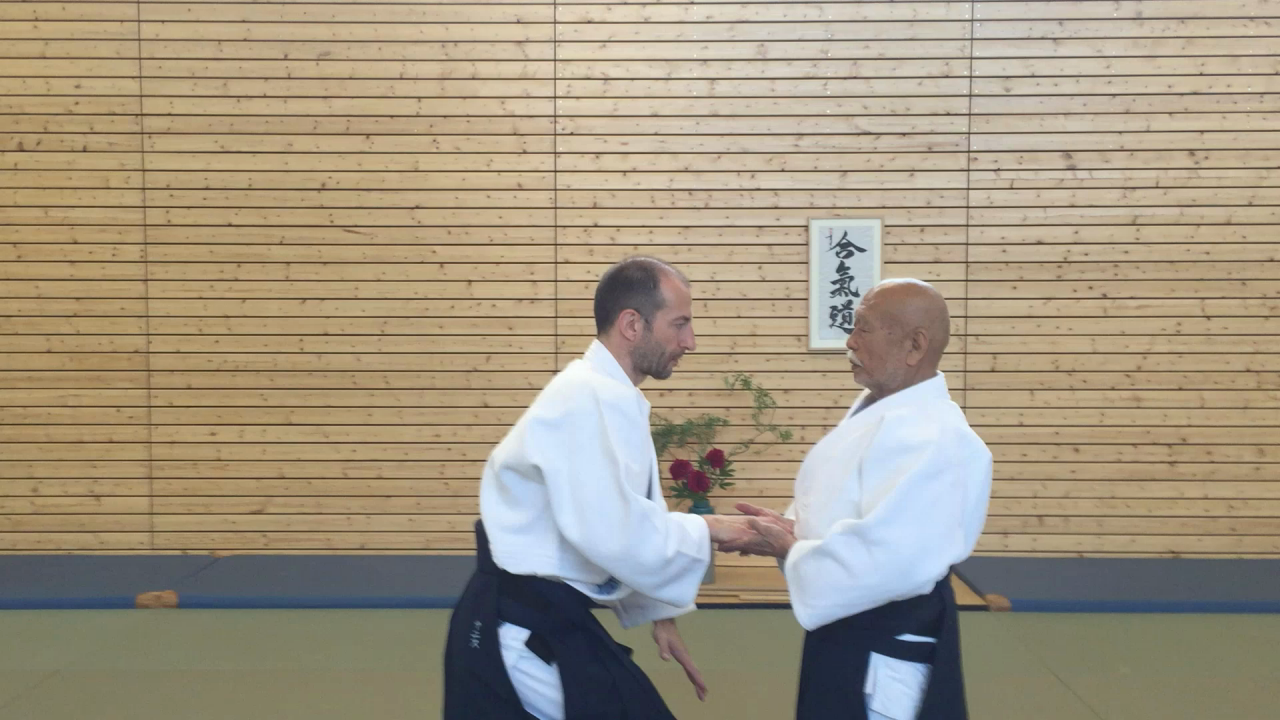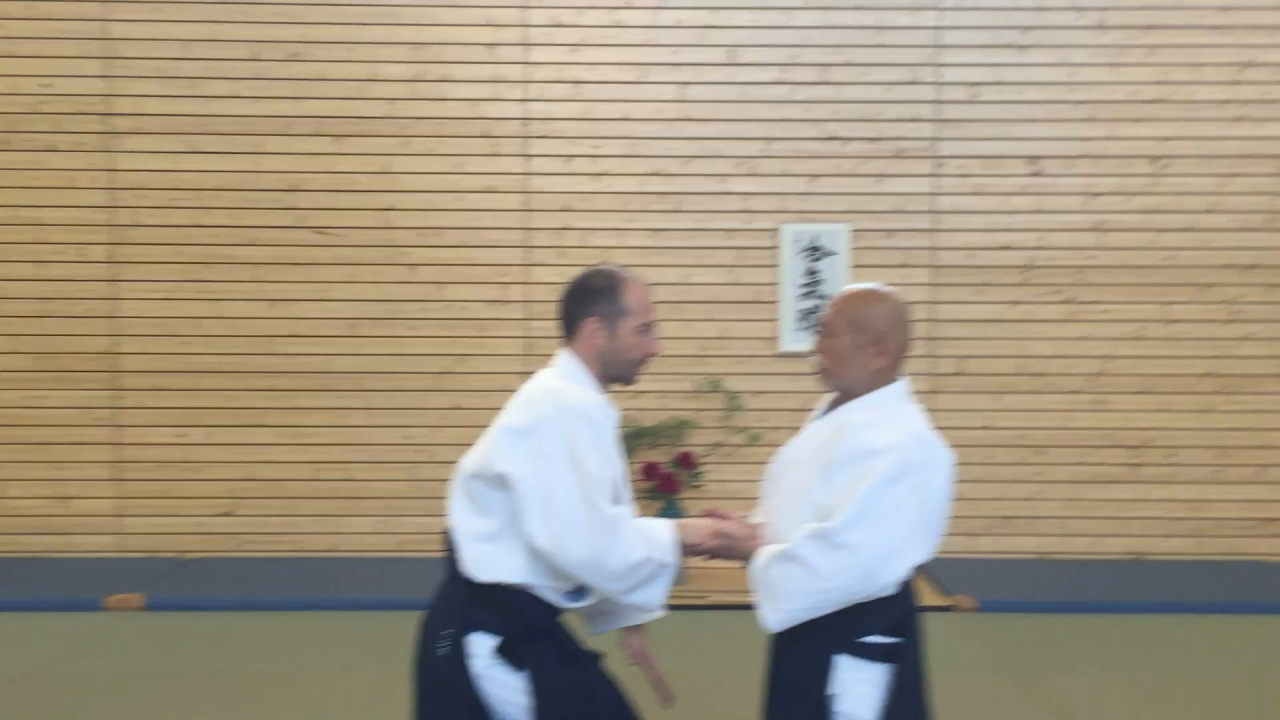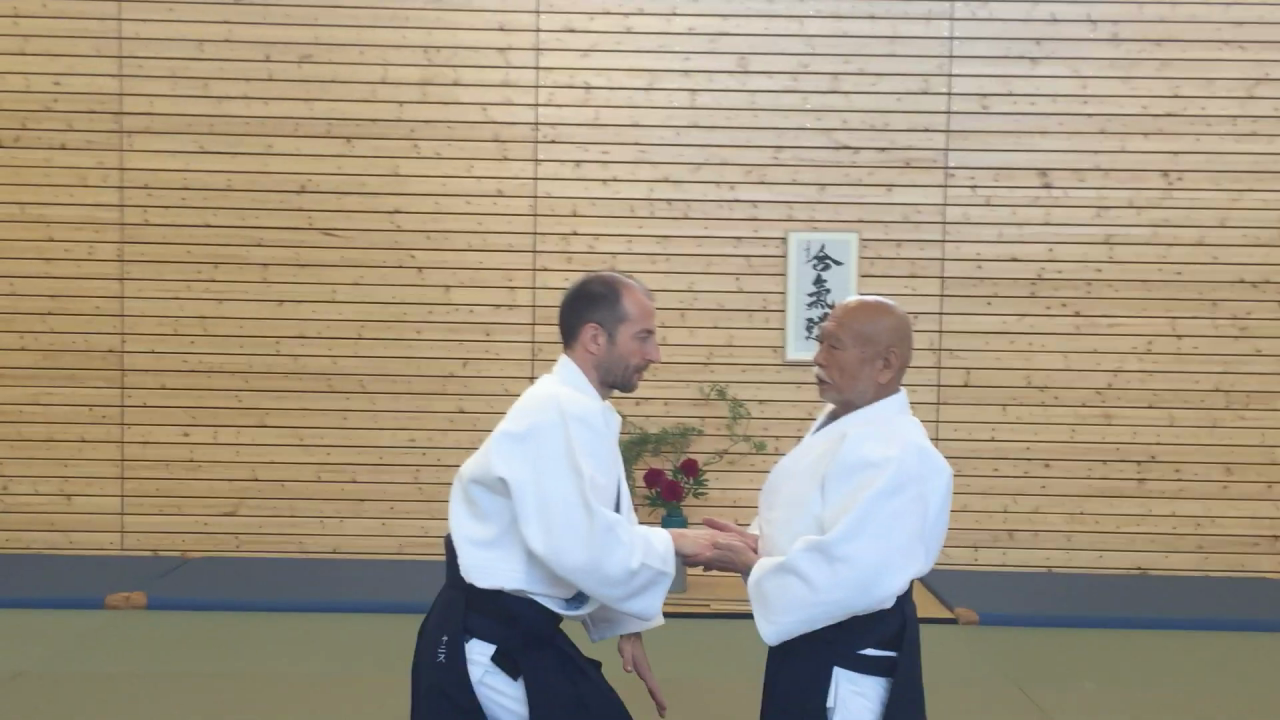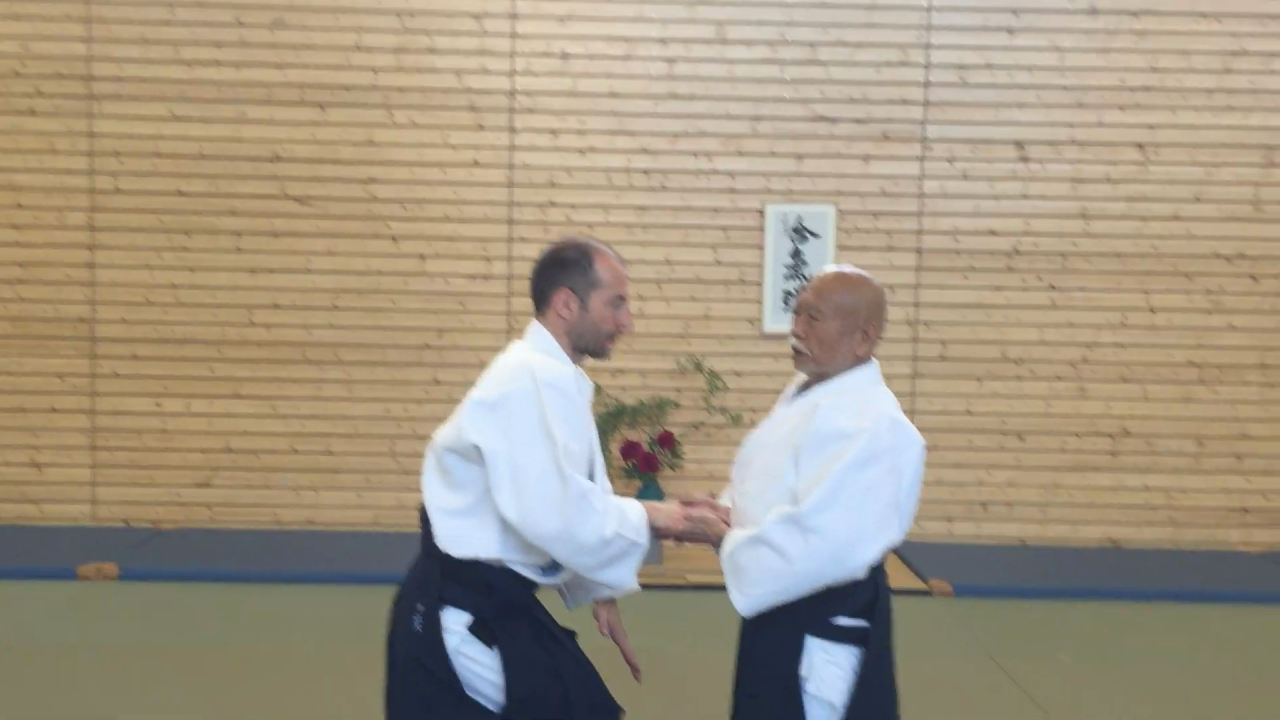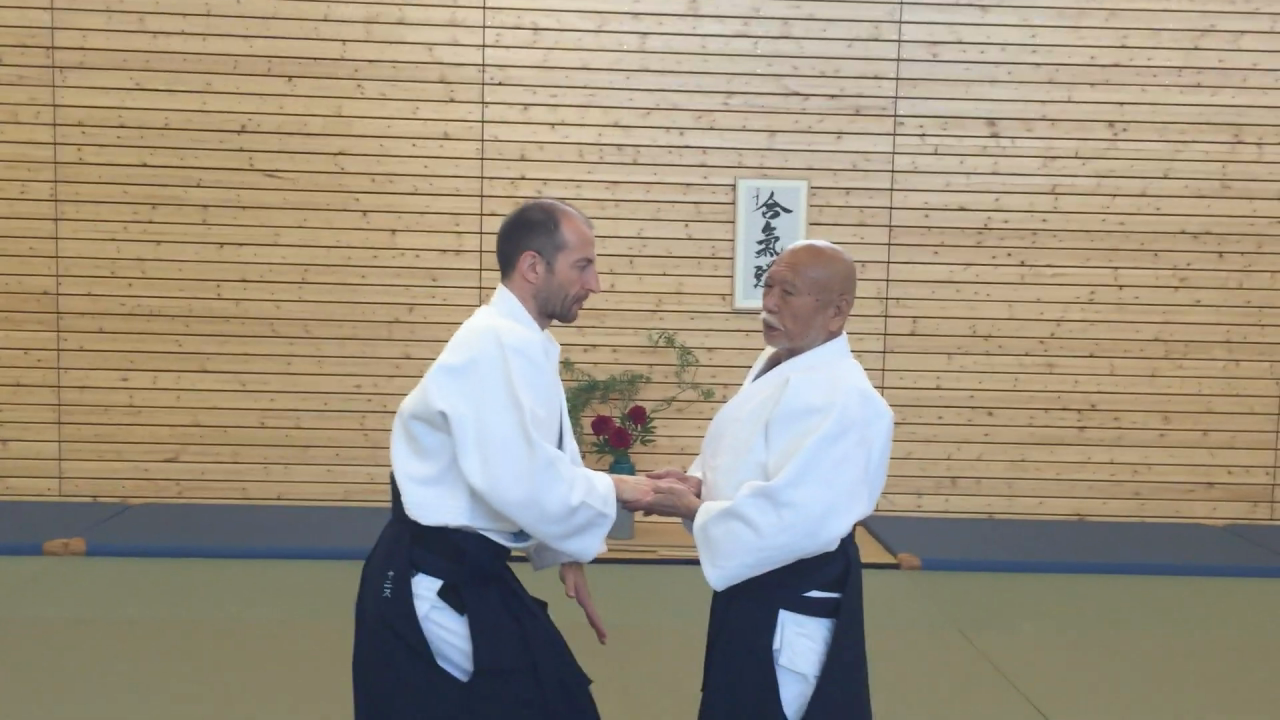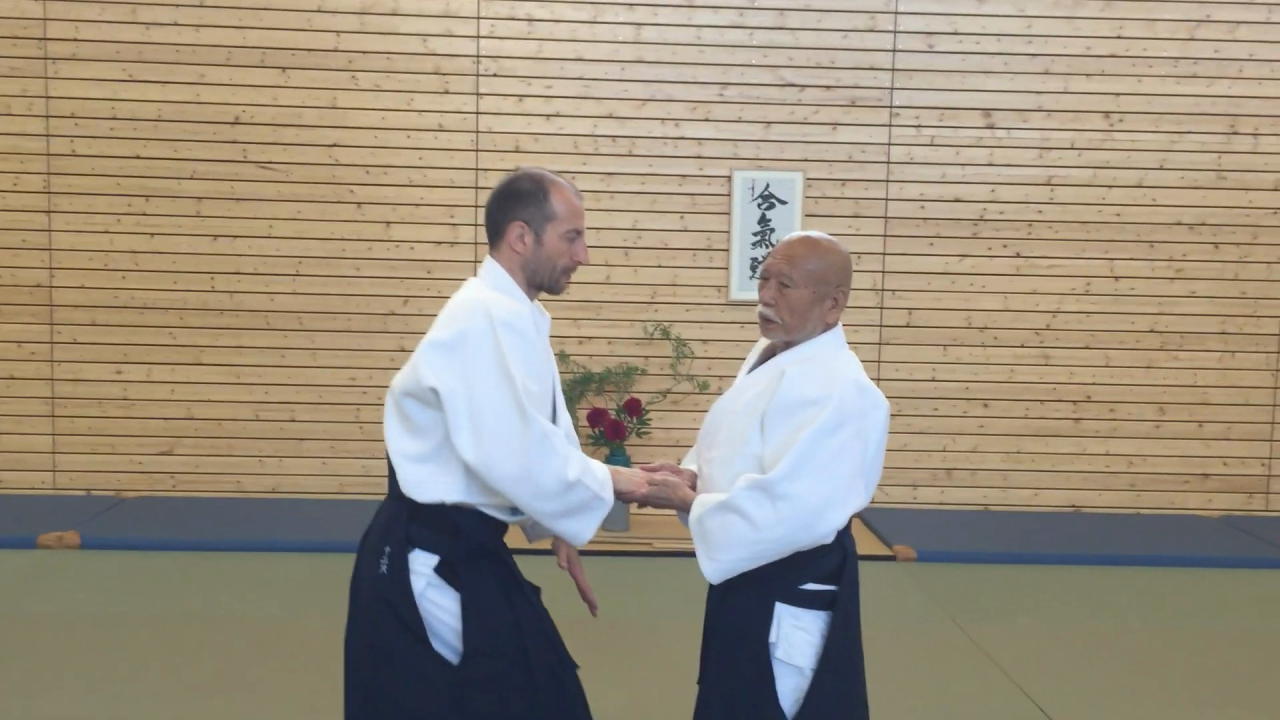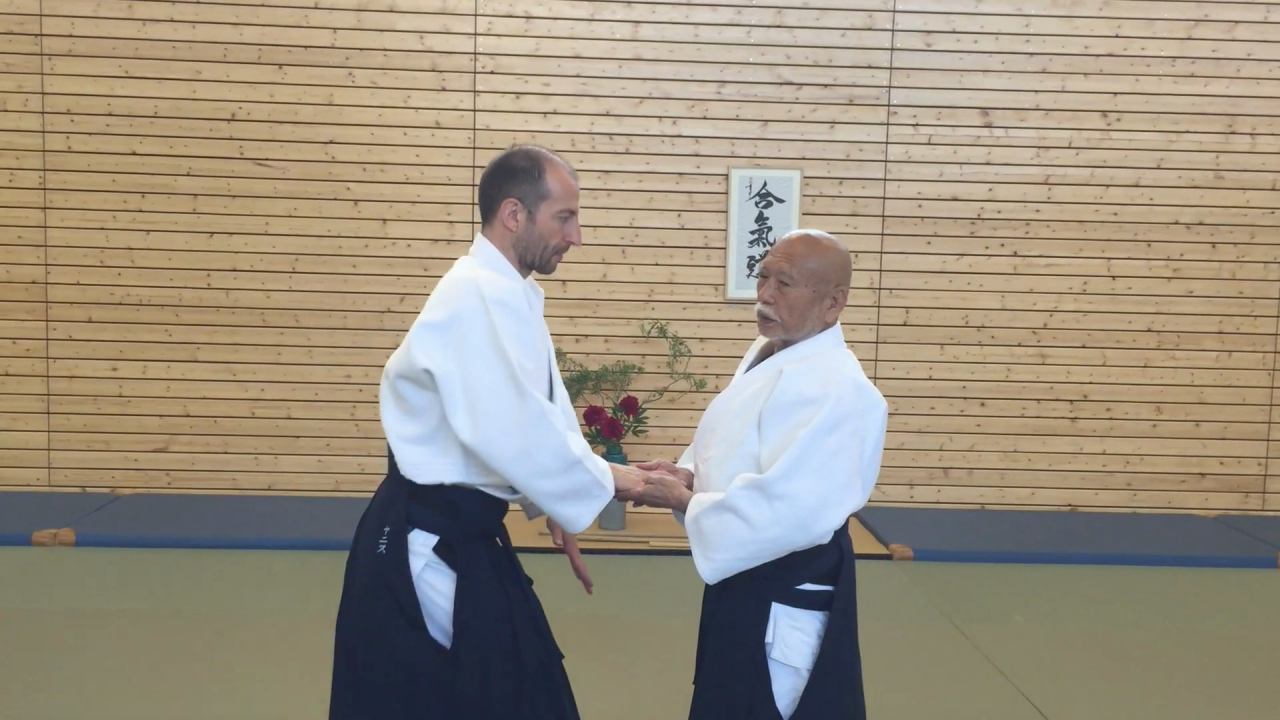
dt=0.2s
person 1, frame 1
left shoulder: (611, 397)
right shoulder: (591, 398)
left elbow: (628, 522)
right elbow: (615, 536)
left wrist: (657, 611)
right wrist: (705, 531)
left hip: (550, 623)
right hip: (519, 638)
person 1, frame 2
left shoulder: (579, 404)
right shoulder: (559, 406)
left elbow: (602, 526)
right elbow: (583, 542)
left wrist: (627, 618)
right wrist: (673, 536)
left hip: (519, 630)
right hip: (490, 644)
person 1, frame 3
left shoulder: (578, 411)
right shoulder: (558, 413)
left elbow: (599, 535)
right elbow: (581, 549)
left wrist: (625, 627)
right wrist: (671, 545)
left hip: (519, 637)
right hip: (486, 654)
person 1, frame 4
left shoulder: (554, 378)
right shoulder: (531, 380)
left elbow: (577, 498)
right elbow: (552, 517)
left wrist: (599, 592)
right wrist: (645, 518)
left hip: (492, 610)
right hip: (462, 620)
person 1, frame 5
left shoulder: (521, 341)
right shoulder: (498, 344)
left elbow: (540, 465)
right elbow: (520, 483)
left wrist: (566, 558)
right wrist: (612, 490)
left hip: (463, 574)
right hip: (431, 588)
person 1, frame 6
left shoulder: (513, 316)
right shoulder: (488, 319)
left elbow: (533, 440)
right elbow: (513, 456)
left wrist: (557, 529)
right wrist: (606, 481)
left hip: (461, 553)
right hip: (428, 567)
person 1, frame 7
left shoulder: (507, 292)
right shoulder: (479, 295)
left elbow: (533, 415)
right elbow: (514, 432)
left wrist: (556, 510)
right wrist: (605, 479)
left hip: (459, 534)
right hip: (427, 547)
person 2, frame 1
left shoulder: (936, 438)
right shoulder: (874, 408)
left elbow: (890, 560)
left wrist: (787, 547)
right wrist: (791, 526)
left hip: (891, 646)
right hip: (844, 630)
person 2, frame 2
left shoulder: (899, 442)
right shoulder: (837, 413)
left elbow: (855, 563)
left wrist: (753, 552)
right wrist: (758, 532)
left hip: (856, 648)
right hip: (811, 634)
person 2, frame 3
left shoulder: (899, 456)
right shoulder: (836, 423)
left elbow: (853, 578)
left wrist: (750, 564)
right wrist: (754, 541)
left hip: (853, 664)
right hip: (807, 644)
person 2, frame 4
left shoulder: (870, 424)
right shoulder: (808, 391)
left elbow: (826, 547)
left wrist: (724, 535)
right wrist: (729, 510)
left hip: (826, 626)
right hip: (782, 613)
person 2, frame 5
left shoulder: (841, 398)
right shoulder: (775, 363)
left elbow: (795, 518)
left wrist: (693, 508)
right wrist: (699, 483)
left hip: (797, 599)
right hip: (754, 585)
person 2, frame 6
left shoulder: (837, 389)
right shoulder: (770, 353)
left elbow: (792, 510)
left wrist: (688, 501)
right wrist: (694, 476)
left hip: (794, 592)
right hip: (751, 575)
person 2, frame 7
left shoulder: (835, 388)
right shoulder: (767, 353)
left elbow: (789, 510)
left wrist: (683, 500)
right wrist: (689, 475)
left hip: (791, 589)
right hip: (747, 575)
